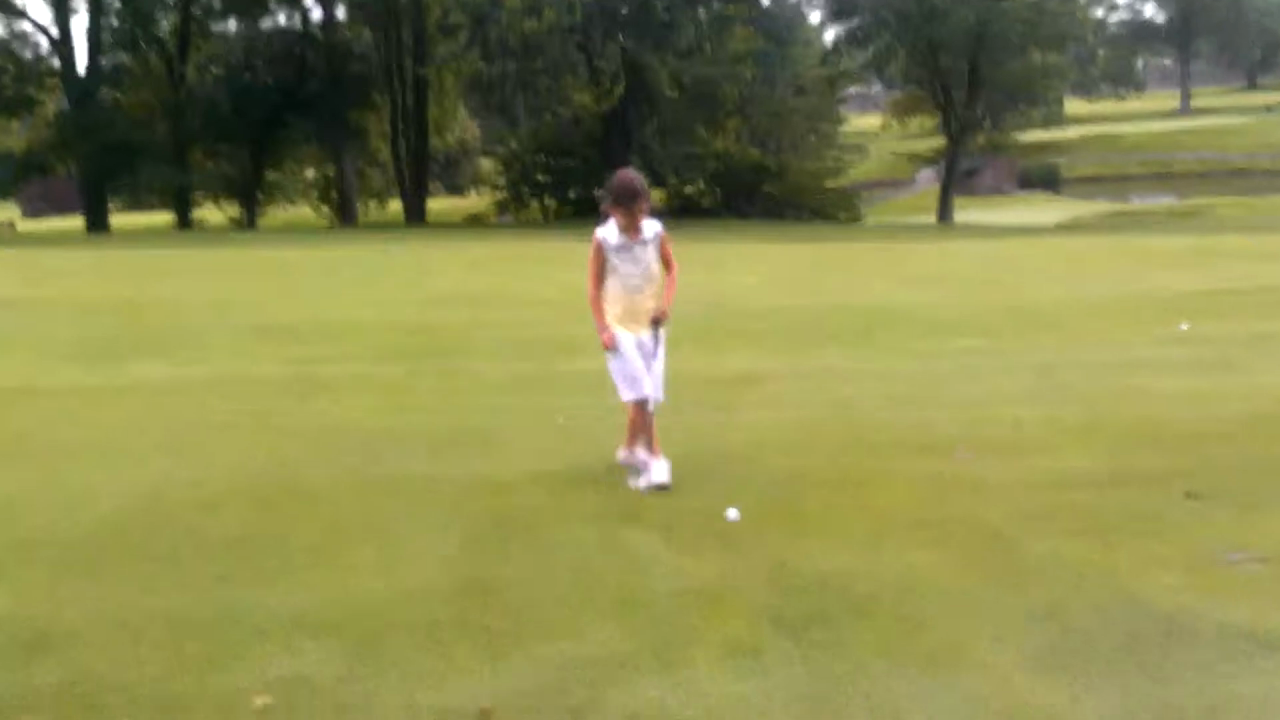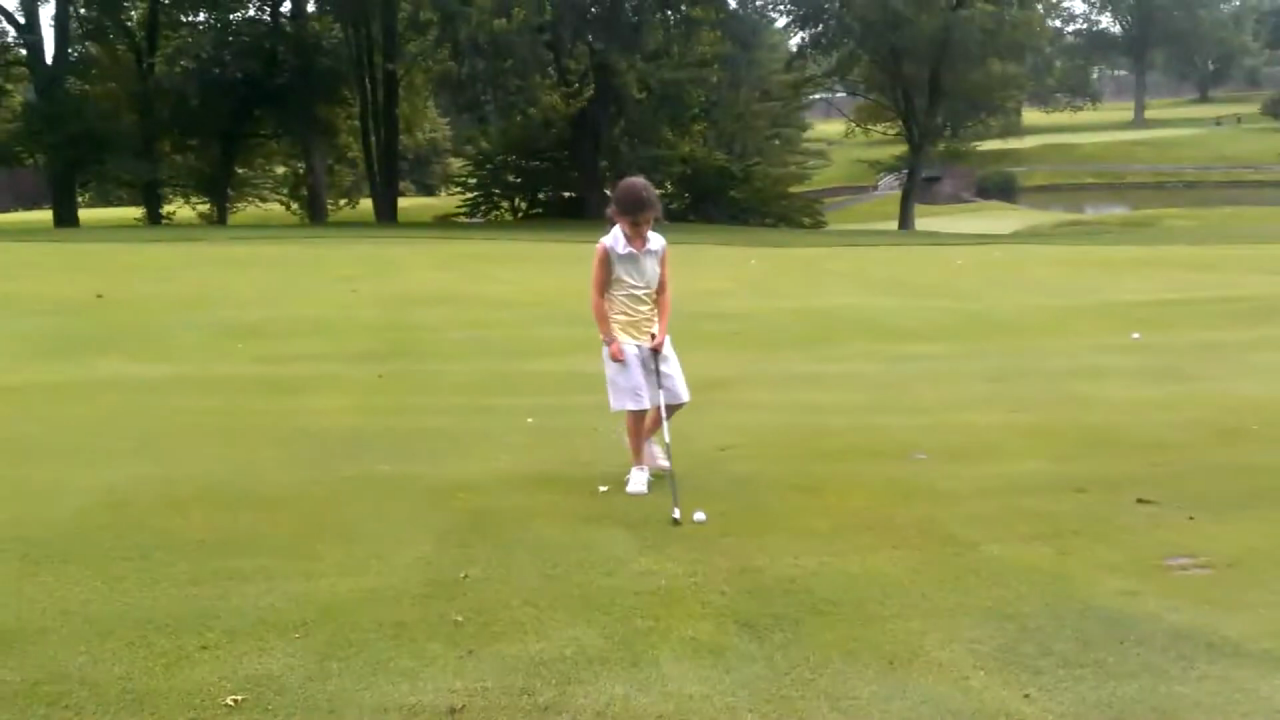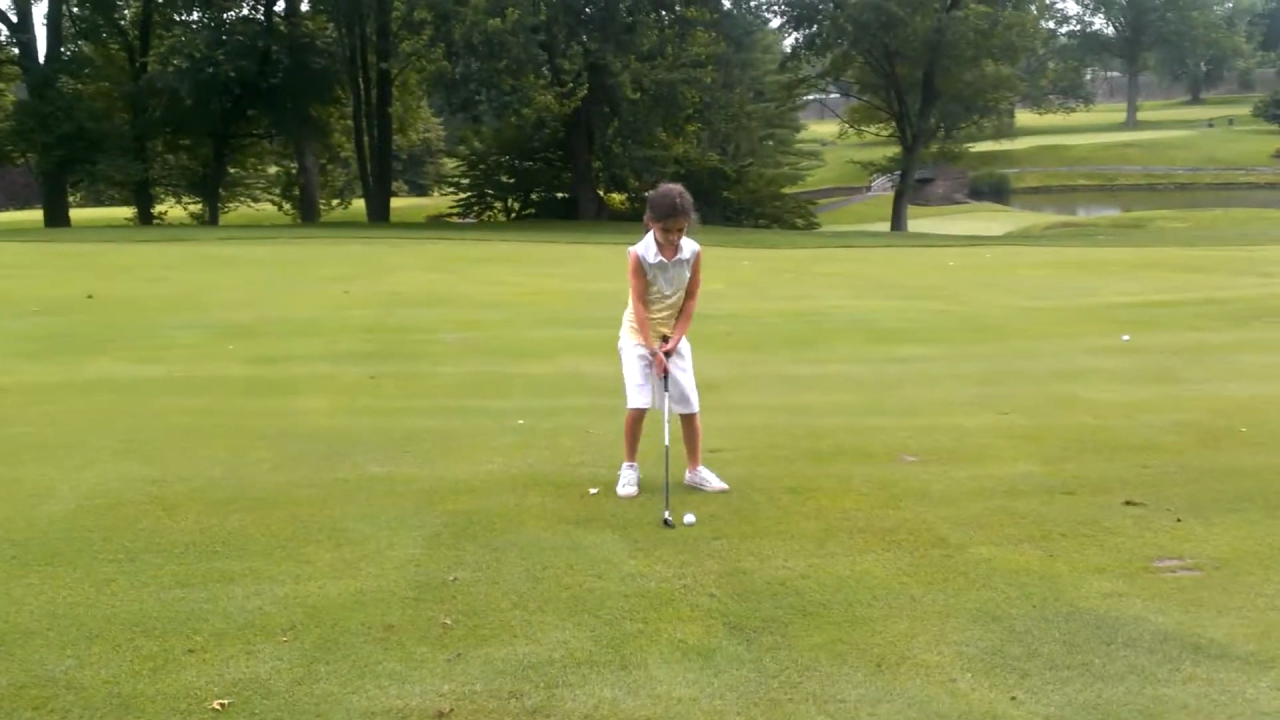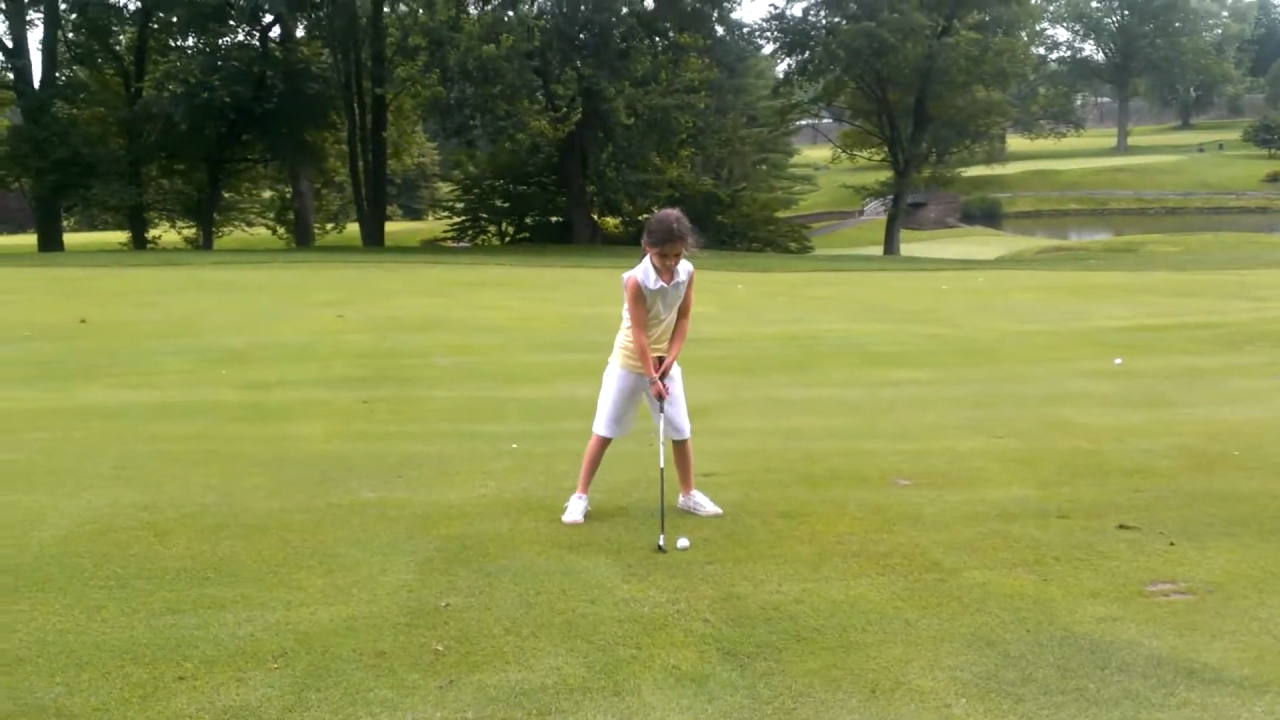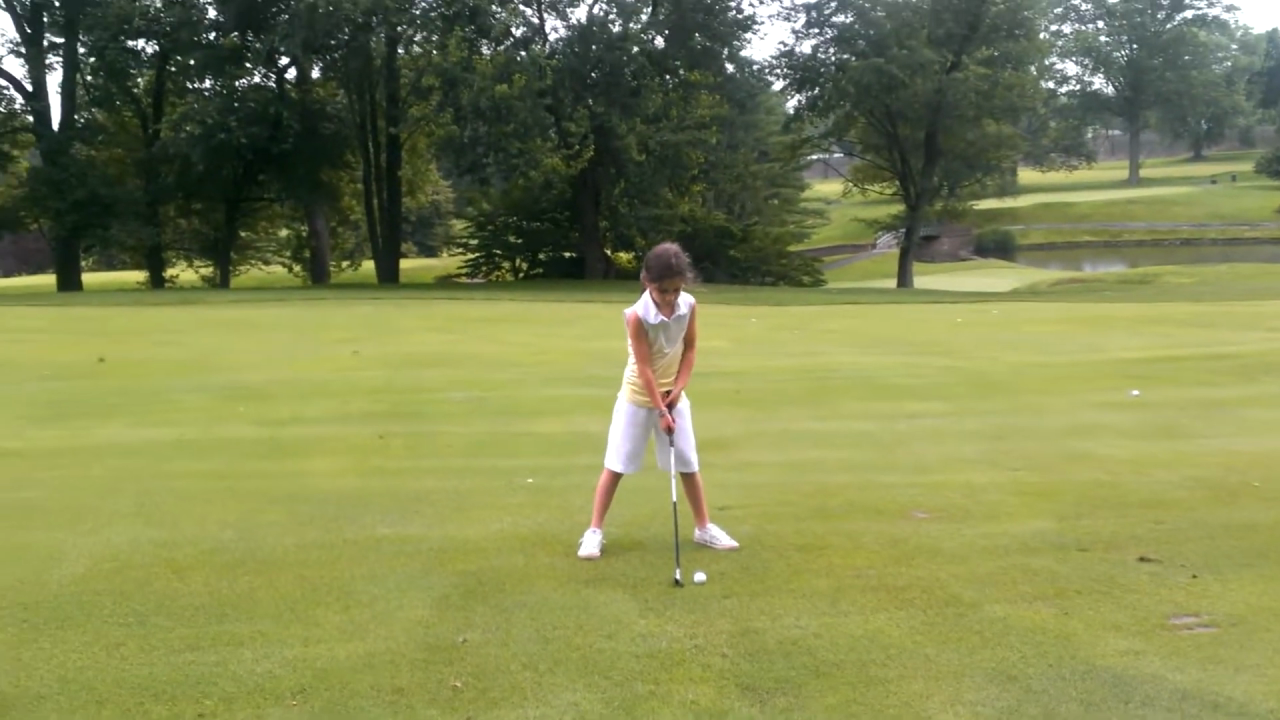
dt=0.3s
person 1, frame 1
left shoulder: (656, 232)
right shoulder: (603, 238)
left elbow: (671, 269)
right elbow: (594, 286)
left wrist: (665, 304)
right wrist: (603, 328)
left hip: (650, 325)
right hip: (620, 328)
left knee: (650, 396)
right knee: (640, 394)
left ankle: (629, 450)
right ankle: (654, 458)
person 1, frame 2
left shoulder: (659, 244)
right shoulder: (607, 248)
left elbow: (663, 291)
right elbow: (598, 296)
left wrist: (662, 331)
right wrist: (611, 339)
left hip: (651, 333)
right hip: (620, 336)
left knee: (674, 396)
right knee: (635, 403)
left ankle: (647, 439)
right ankle: (638, 466)
person 1, frame 3
left shoulder: (693, 251)
right shoulder: (639, 254)
left elbow: (691, 298)
right elbow: (639, 304)
left wrist: (675, 339)
right wrist: (652, 349)
left hip: (674, 338)
right hip: (639, 337)
left knee: (689, 405)
right knee: (638, 404)
left ankle: (695, 469)
right ankle: (629, 467)
person 1, frame 4
left shoulder: (687, 273)
right shoulder: (635, 280)
left elbow: (683, 318)
right elbow: (639, 332)
left wrist: (671, 358)
right wrist: (651, 377)
left hip: (665, 362)
right hip: (628, 363)
left knee: (680, 431)
right knee: (604, 431)
left ankle: (688, 494)
right ankle: (580, 496)
person 1, frame 5
left shoulder: (689, 306)
right shoulder: (637, 316)
left elbow: (689, 350)
right elbow: (644, 366)
left wrist: (677, 390)
right wrist: (659, 410)
left hip: (673, 396)
right hip: (637, 398)
left knee: (689, 464)
right knee: (616, 465)
left ankle: (704, 527)
right ankle: (595, 531)
